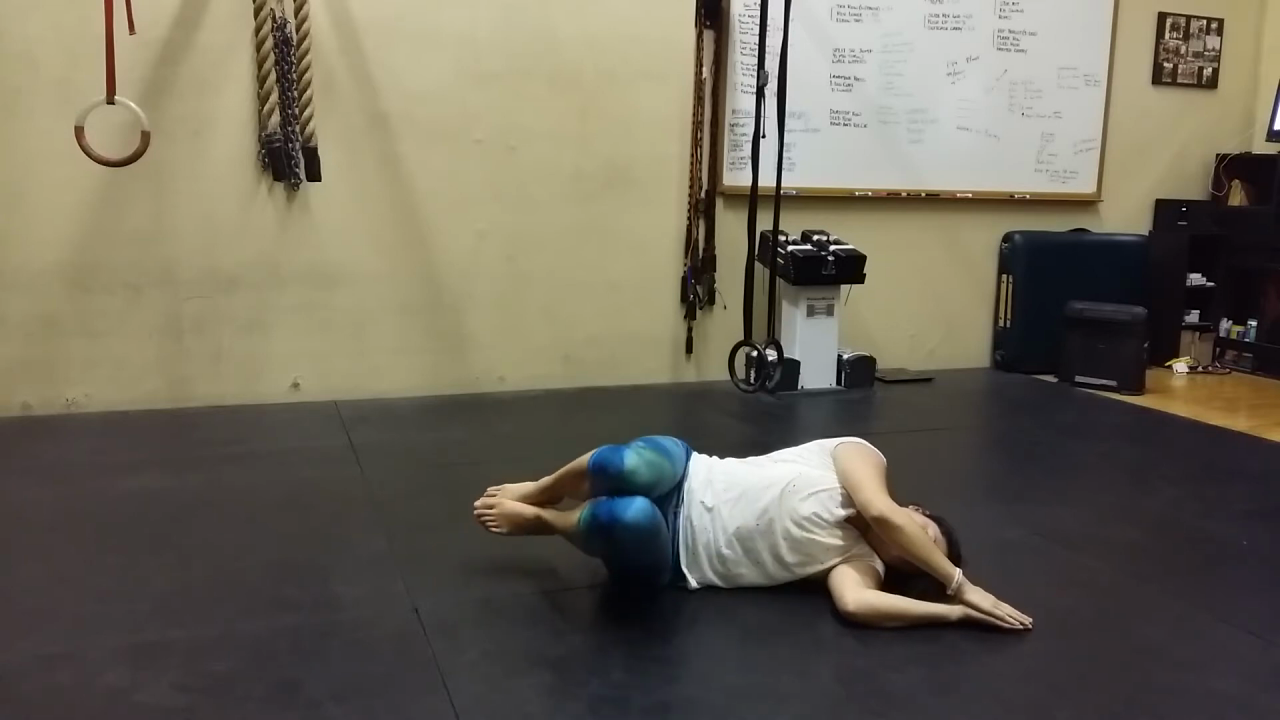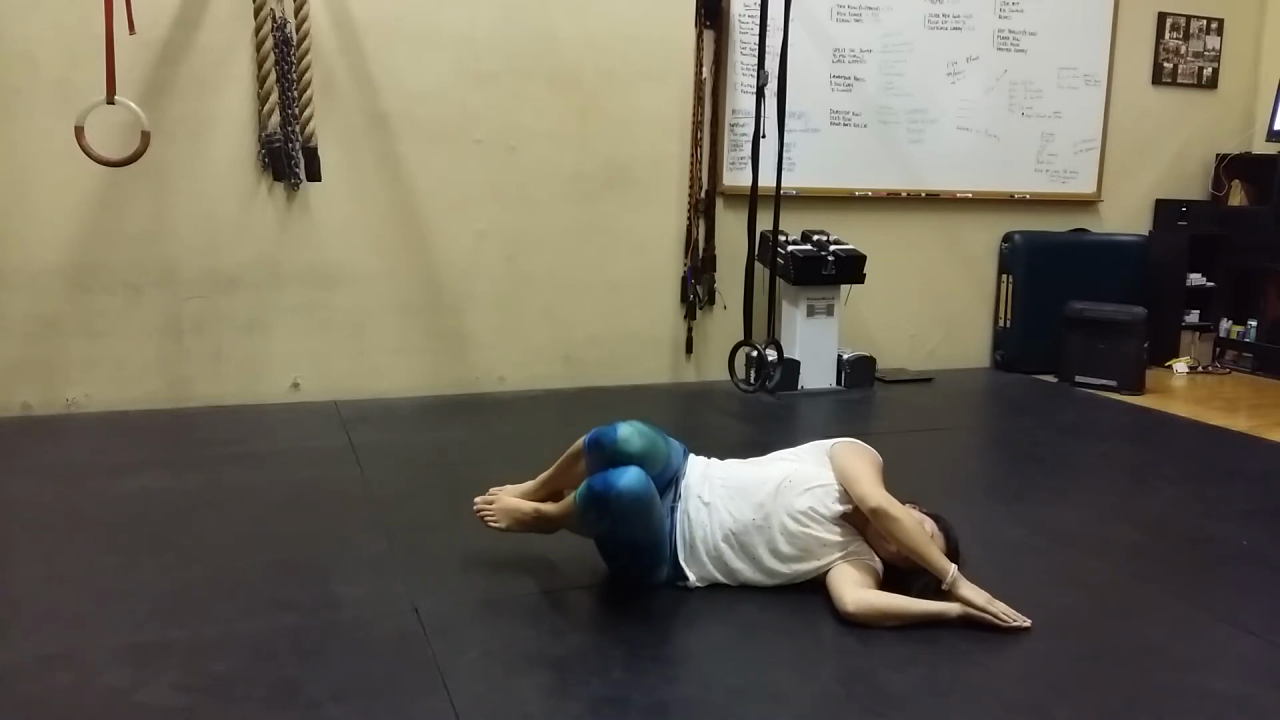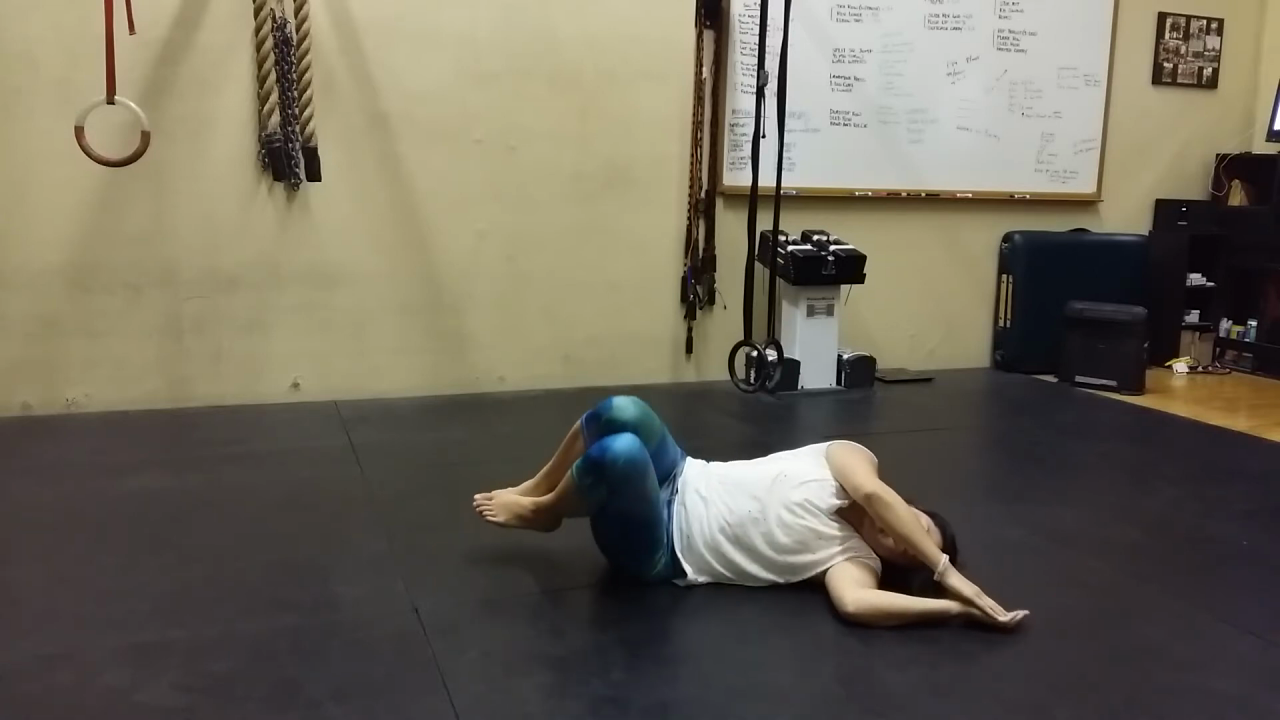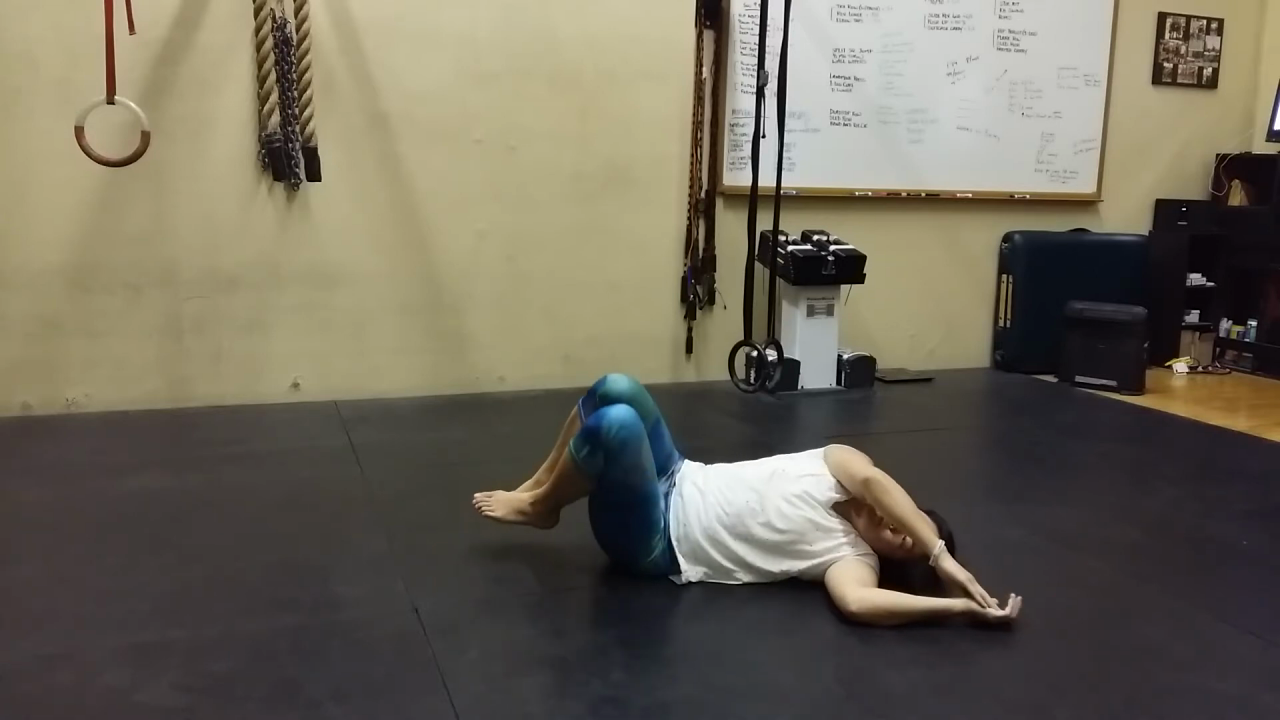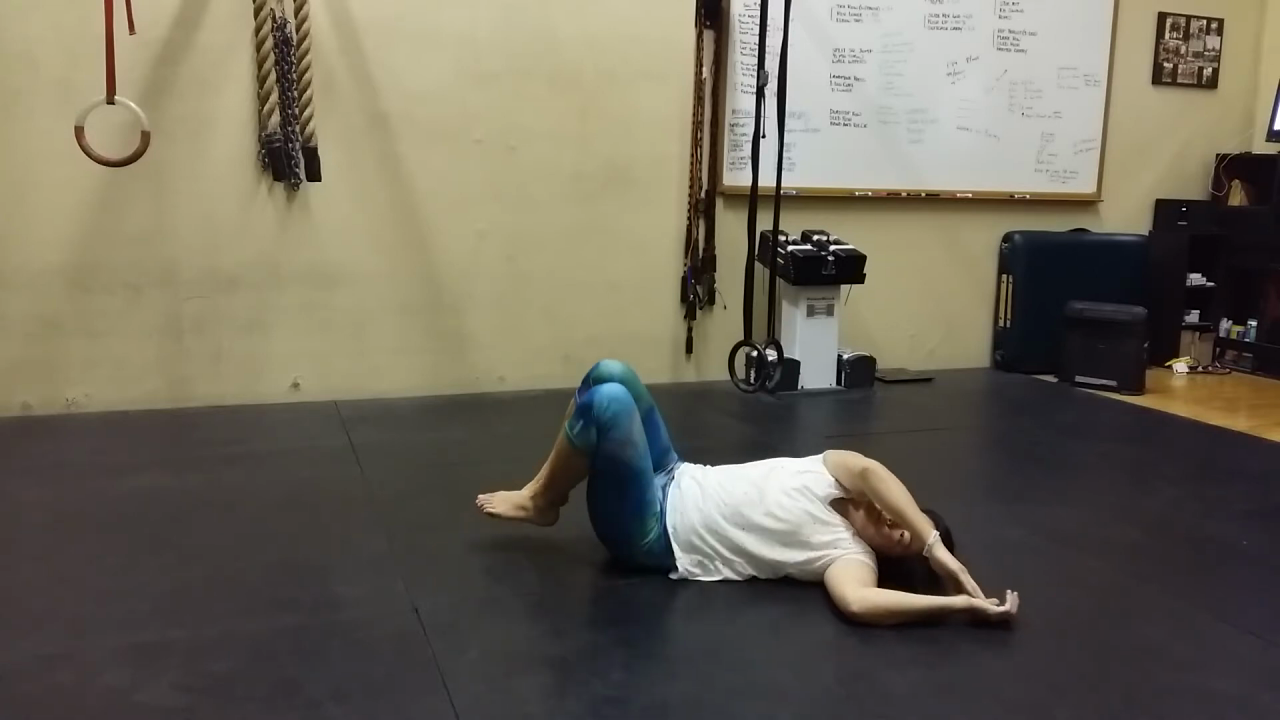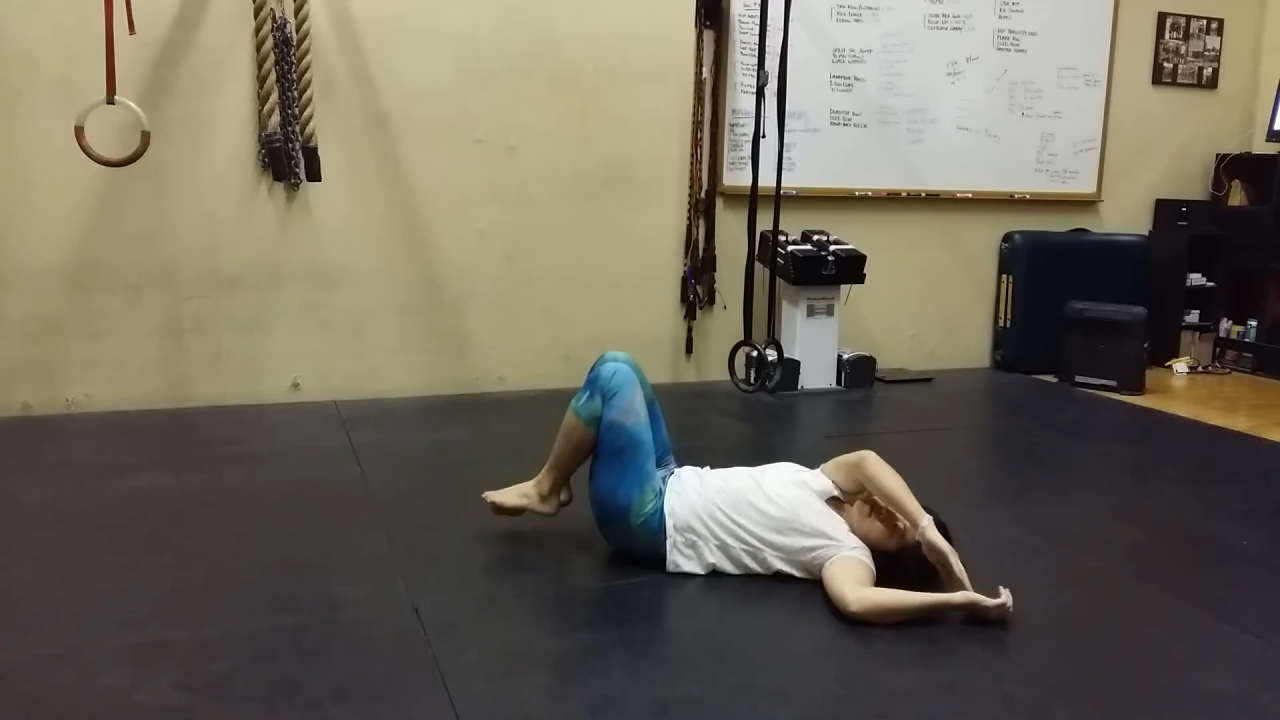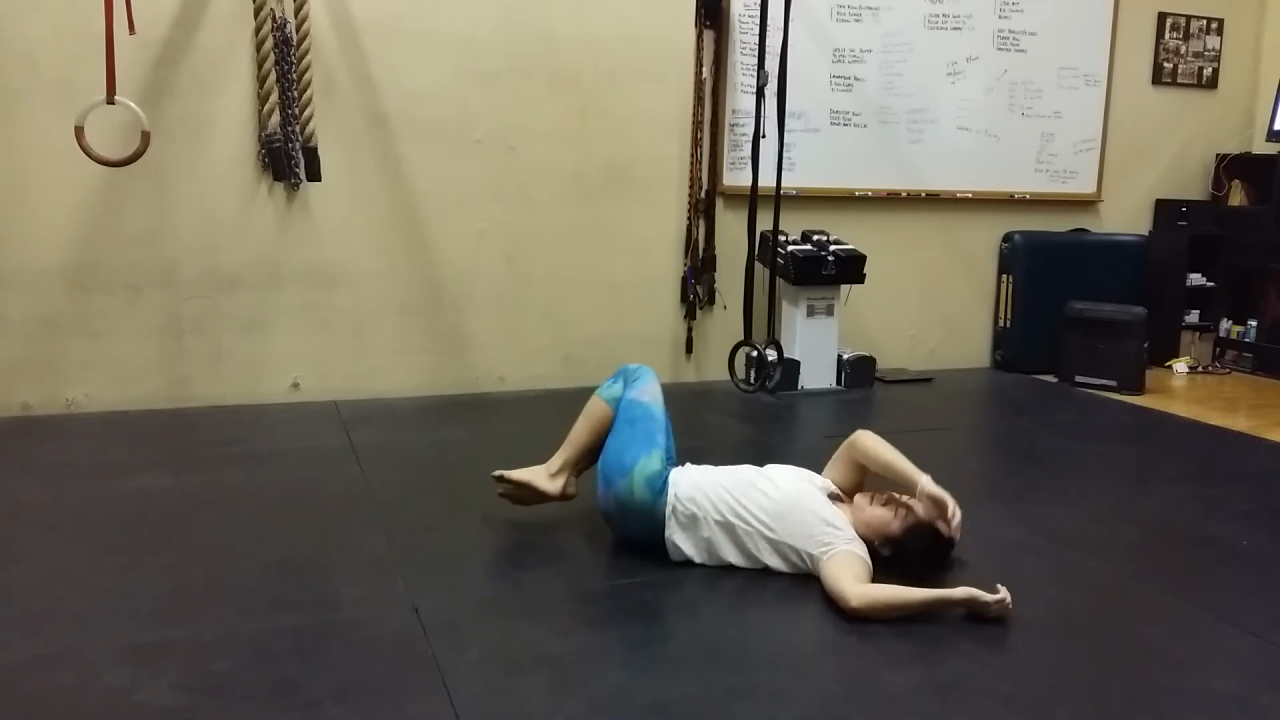
dt=0.3s
person 1, frame 1
left shoulder: (860, 559)
right shoulder: (861, 455)
left elbow: (855, 603)
right elbow: (883, 511)
left wrist: (958, 611)
right wrist: (961, 584)
left hip: (671, 563)
right hip: (681, 481)
left knee: (632, 518)
right knee: (637, 468)
left ankle: (543, 520)
right ankle: (540, 498)
person 1, frame 2
left shoulder: (858, 559)
right shoulder: (855, 456)
left elbow: (854, 604)
right elbow: (878, 503)
left wrist: (957, 608)
right wrist: (956, 580)
left hip: (664, 560)
right hip: (679, 481)
left knee: (626, 490)
right knee: (629, 441)
left ankle: (542, 517)
right ankle: (539, 494)
person 1, frame 3
left shoulder: (855, 559)
right shoulder: (852, 459)
left elbow: (856, 603)
right elbow: (874, 493)
left wrist: (957, 603)
right wrist: (946, 569)
left hip: (662, 554)
right hip: (679, 484)
left knee: (622, 453)
right knee: (622, 413)
left ankle: (541, 513)
right ankle: (537, 490)
person 1, frame 4
left shoulder: (855, 556)
right shoulder: (840, 469)
left elbow: (857, 604)
right elbow: (873, 478)
left wrist: (961, 604)
right wrist: (943, 553)
left hip: (657, 545)
right hip: (677, 483)
left knee: (616, 426)
right knee: (616, 392)
left ankle: (540, 507)
right ankle: (540, 487)
person 1, frame 5
left shoulder: (851, 555)
right shoulder: (834, 478)
left elbow: (860, 603)
right elbow: (870, 470)
left wrist: (960, 602)
right wrist: (934, 544)
left hip: (655, 535)
right hip: (673, 485)
left knee: (608, 401)
right knee: (611, 375)
left ankle: (540, 503)
right ankle: (542, 490)
person 1, frame 6
left shoulder: (849, 553)
right shoulder: (830, 488)
left elbow: (857, 602)
right elbow: (865, 462)
left wrist: (959, 599)
right wrist: (929, 525)
left hip: (651, 522)
right hip: (672, 484)
left knee: (612, 379)
right knee: (617, 366)
left ankle: (545, 491)
right ankle: (550, 485)
person 1, frame 7
left shoulder: (845, 548)
right shoulder: (834, 495)
left elbow: (855, 597)
right elbow: (859, 442)
left wrist: (955, 596)
right wrist: (922, 481)
left hip: (648, 504)
right hip: (670, 489)
left knee: (635, 378)
right knee: (637, 377)
left ankle: (554, 474)
right ankle: (560, 475)
